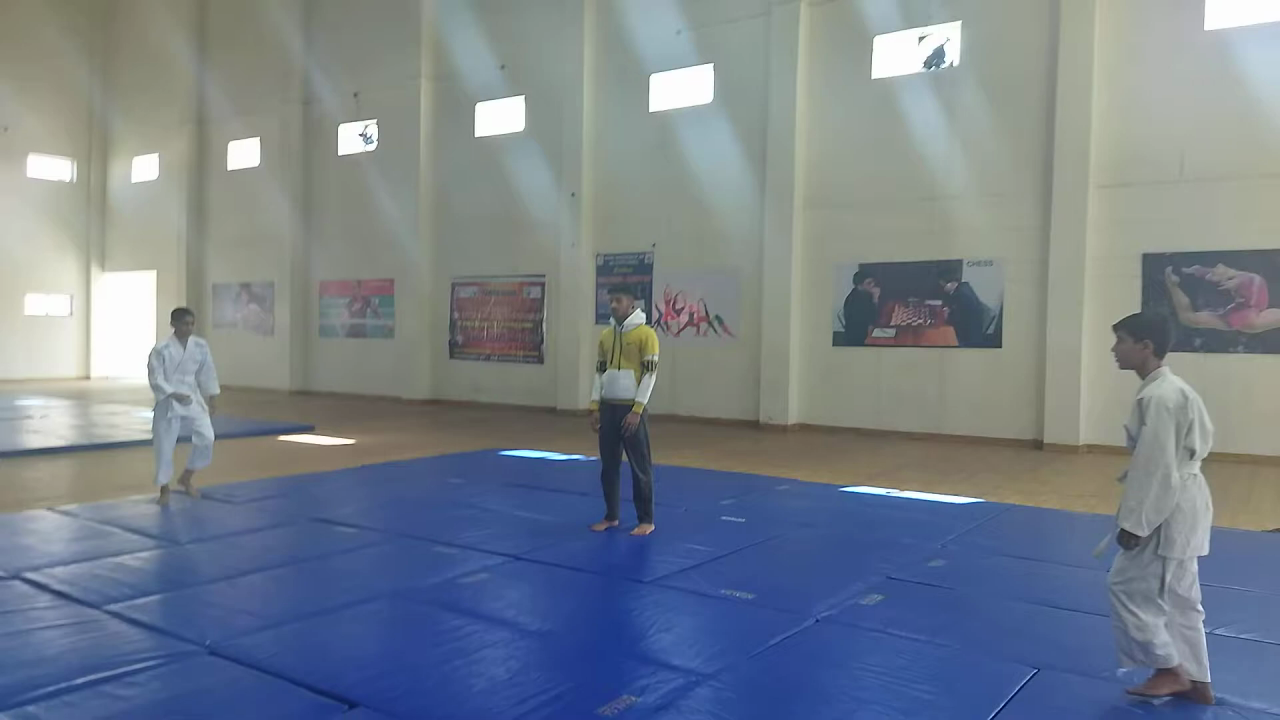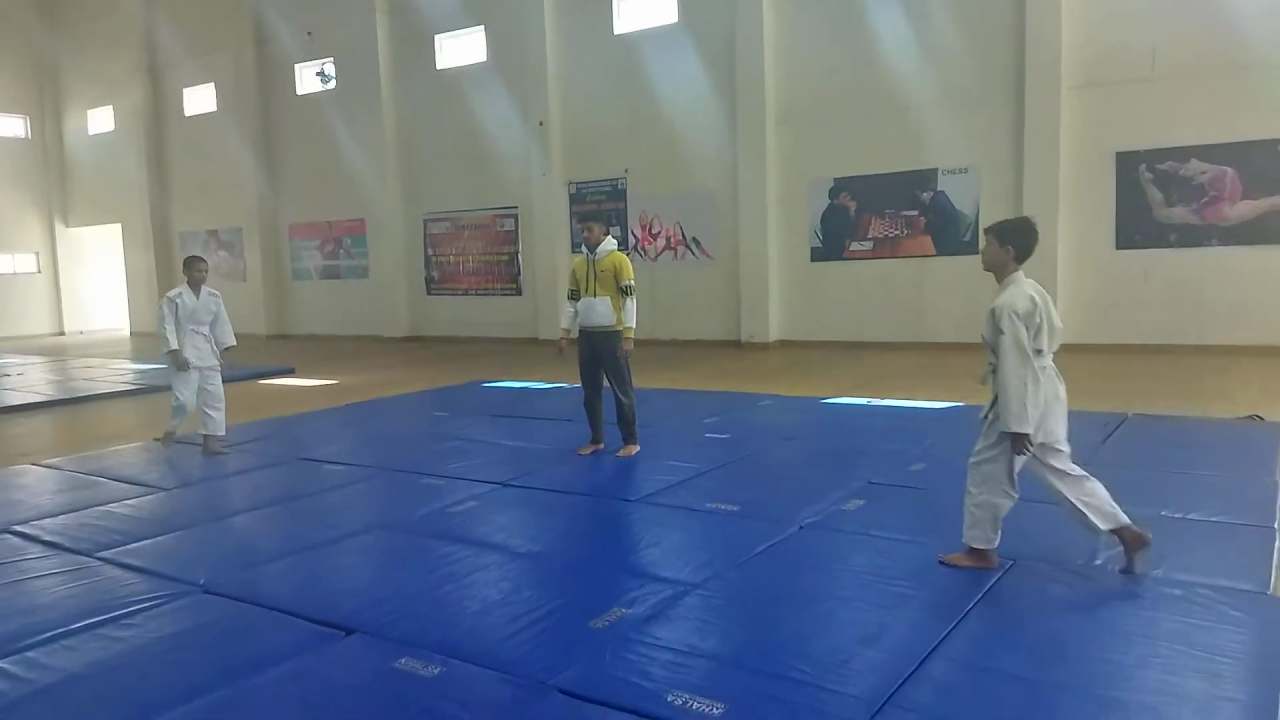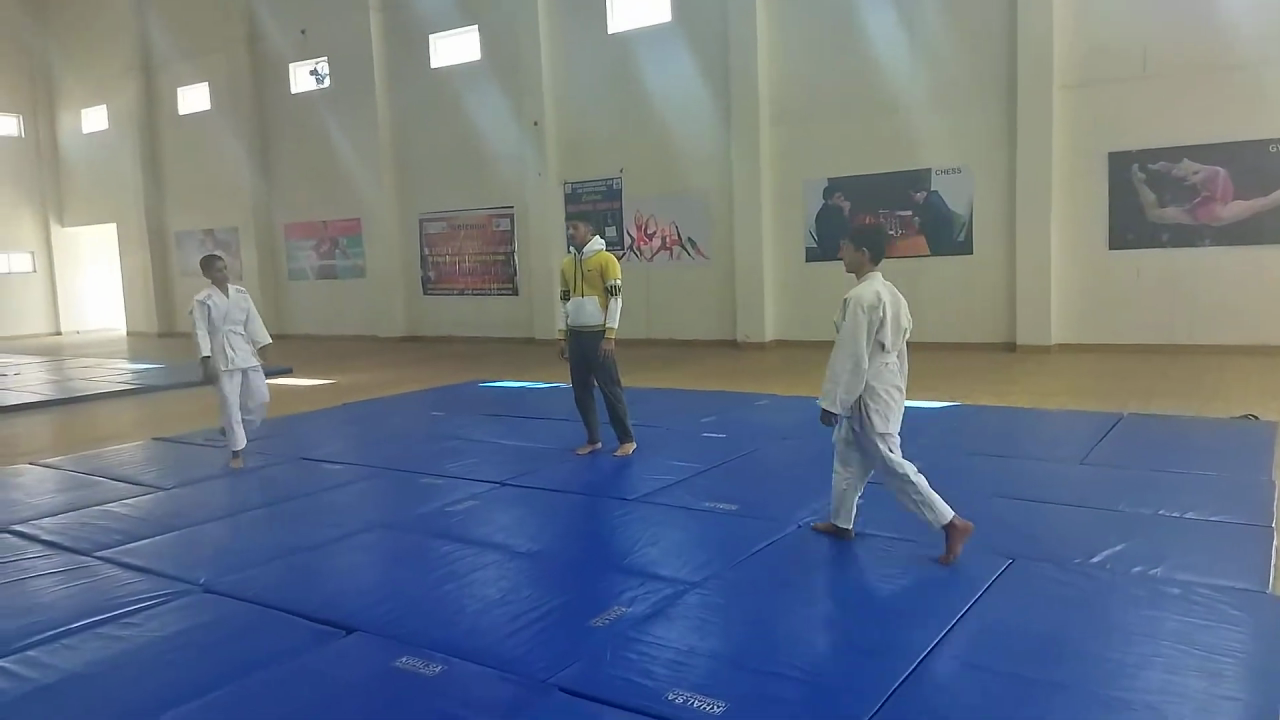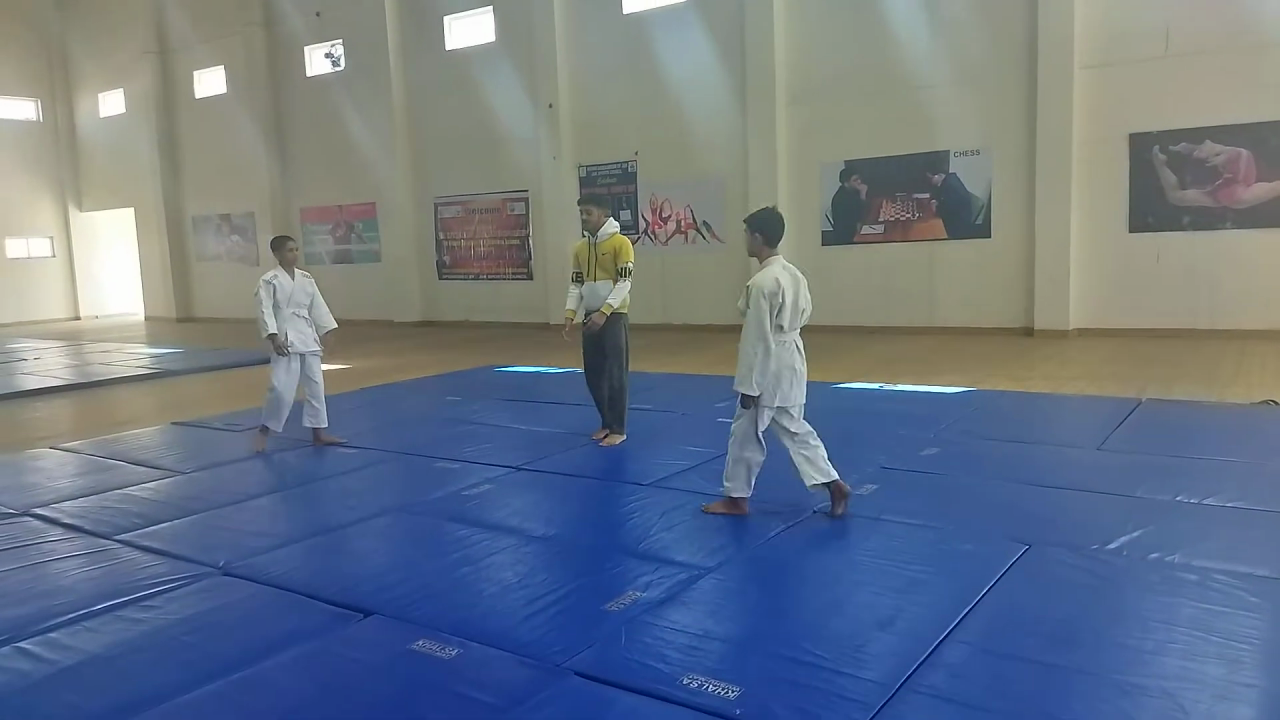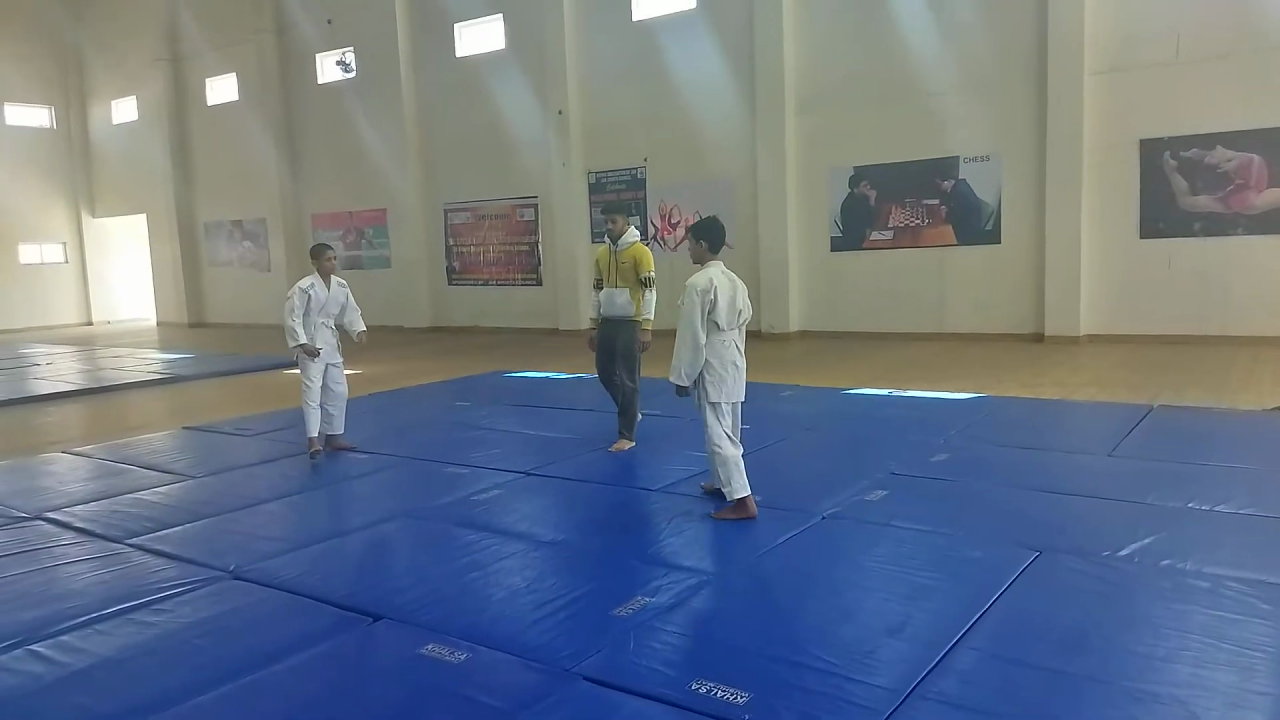
dt=0.5s
person 1, frame 1
left shoulder: (1157, 397)
right shoulder: (1173, 390)
left elbow: (1155, 466)
left wrist: (1134, 522)
left hip: (1168, 509)
right hip: (1181, 503)
left knee: (1128, 584)
right knee: (1179, 595)
left ankle: (1169, 668)
right ankle: (1194, 679)
person 1, frame 2
left shoulder: (1009, 303)
right shoulder: (1030, 291)
left elbow: (1015, 367)
left wrist: (1016, 425)
left hip: (1024, 401)
right hip: (1043, 393)
left knee: (988, 469)
right knee: (1061, 471)
left ankle: (980, 550)
right ankle: (1126, 532)
person 1, frame 3
left shoulder: (860, 298)
right shoulder: (890, 293)
left elbow: (849, 356)
right elbow: (897, 346)
left wrist: (832, 402)
right wrist: (896, 387)
left hip: (869, 392)
right hip: (886, 386)
left knee: (892, 465)
right knee: (849, 456)
left ankle: (951, 523)
right ankle: (840, 522)
person 1, frame 4
left shoulder: (762, 283)
right shoulder: (794, 274)
left elbow: (757, 339)
left wrist: (747, 386)
left hip: (770, 368)
right hip: (792, 361)
left knee: (746, 434)
right knee: (794, 429)
left ankle: (736, 498)
right ankle: (833, 485)
person 1, frame 5
left shoulder: (698, 283)
right shoulder: (734, 281)
left elbow: (692, 335)
left wrist: (682, 377)
left hip: (712, 364)
right hip: (734, 360)
left knee: (719, 433)
right knee: (724, 428)
left ankle: (742, 500)
right ankle: (723, 483)
person 2, frame 1
left shoulder: (645, 334)
right shoulder: (606, 335)
left elbow: (649, 375)
left wrist: (637, 410)
right wrist: (595, 407)
left hip: (632, 409)
right hip: (608, 407)
left knee: (639, 466)
right knee: (608, 465)
left ankle: (646, 520)
right ankle: (611, 516)
person 2, frame 2
left shoulder: (618, 260)
right shoulder: (578, 264)
left elbow: (629, 299)
right elbow: (572, 301)
left wrist: (628, 335)
right wrist: (565, 334)
left hip: (611, 334)
right hip: (586, 335)
left knee: (621, 389)
right knee: (590, 390)
left ankle: (631, 441)
right ankle: (596, 439)
person 2, frame 3
left shoulder: (606, 260)
right shoulder: (567, 264)
left elbow: (615, 299)
left wrist: (610, 336)
right wrist: (562, 336)
left hip: (598, 334)
right hip: (576, 335)
left knee: (610, 388)
right knee: (581, 390)
left ankle: (627, 439)
right ankle: (593, 439)
person 2, frame 4
left shoulder: (620, 243)
right shoulder: (580, 248)
left elbow: (624, 282)
right elbow: (575, 285)
left wrist: (604, 312)
right wrist: (570, 315)
left hip: (614, 317)
right hip: (592, 318)
left knee: (615, 375)
right knee: (593, 375)
left ankle: (618, 429)
right ankle: (607, 423)
person 2, frame 5
left shoulder: (640, 251)
right shoulder: (601, 253)
left elbow: (649, 291)
right elbow: (597, 291)
left wrist: (646, 327)
right wrist: (593, 326)
left hip: (629, 324)
right hip: (606, 323)
left knee: (628, 381)
right knee: (606, 374)
left ankle: (628, 435)
right ankle: (630, 415)
person 3, frame 1
left shoulder: (201, 346)
right shoulder: (161, 349)
left elbow: (207, 373)
right elbow: (155, 379)
left wrist: (211, 398)
right wrist: (174, 395)
left hip: (193, 400)
right hip: (169, 403)
left knee: (206, 438)
right knee: (165, 446)
left ankle: (186, 477)
right ankle: (164, 487)
person 3, frame 2
left shoulder: (213, 296)
right shoulder: (174, 298)
left elbow: (221, 325)
right elbow: (168, 327)
left wrist: (226, 348)
right wrist: (175, 353)
left hip: (208, 353)
right hip: (185, 354)
left knee: (215, 398)
right knee: (184, 400)
left ankle: (211, 440)
right ankle: (172, 429)
person 3, frame 3
left shoulder: (241, 293)
right shoulder: (203, 300)
left elbow: (253, 322)
right elbow: (200, 333)
left wrist: (262, 347)
right wrist: (206, 361)
left hip: (247, 353)
right hip: (223, 357)
left knee: (260, 398)
right knee: (231, 405)
left ankle: (231, 430)
right ankle: (236, 452)
person 3, frame 4
left shoulder: (306, 278)
right shoulder: (269, 281)
left elbow: (318, 307)
right elbow: (264, 312)
left wrist: (327, 331)
right wrist: (274, 337)
left hip: (309, 339)
right hip: (285, 340)
left knee: (315, 387)
right knee: (281, 388)
left ankle: (319, 432)
right ankle: (265, 429)
person 3, frame 5
left shoulder: (341, 286)
right shoulder: (303, 288)
left elbow: (350, 312)
right elbow: (292, 319)
left wrist: (359, 331)
right wrist: (303, 344)
left hip: (331, 345)
right hip: (310, 347)
left knee: (338, 393)
right knee: (312, 391)
left ankle: (332, 436)
right ankle: (313, 441)
